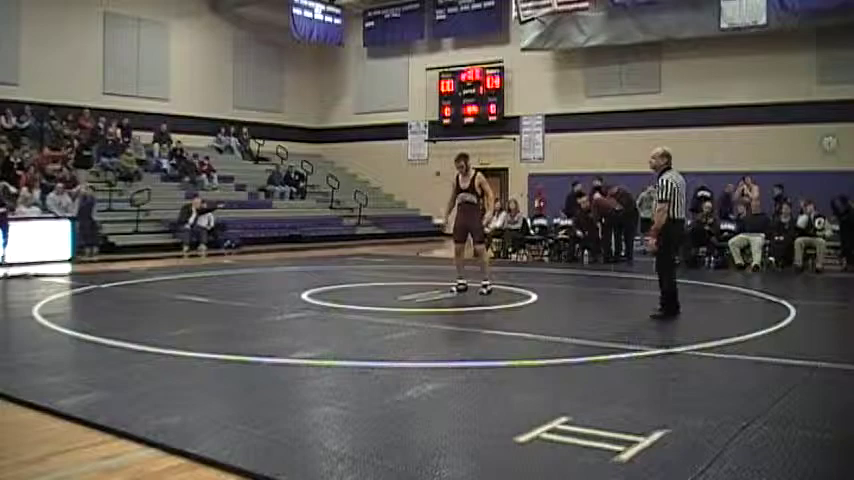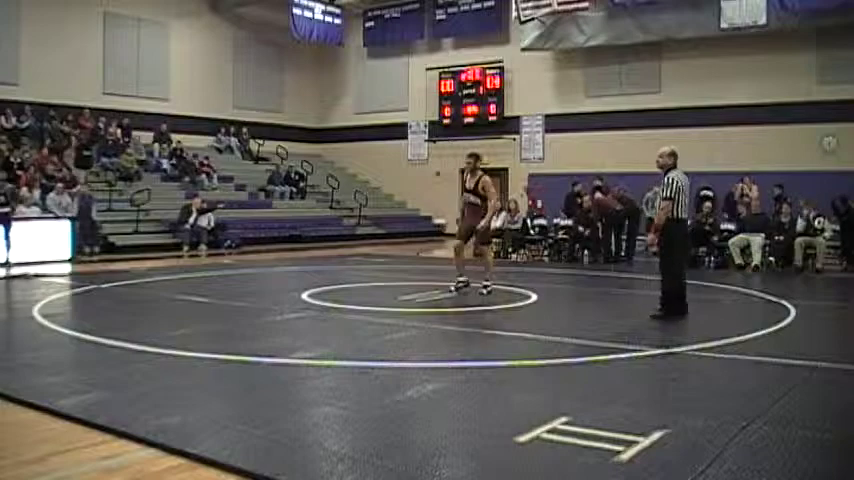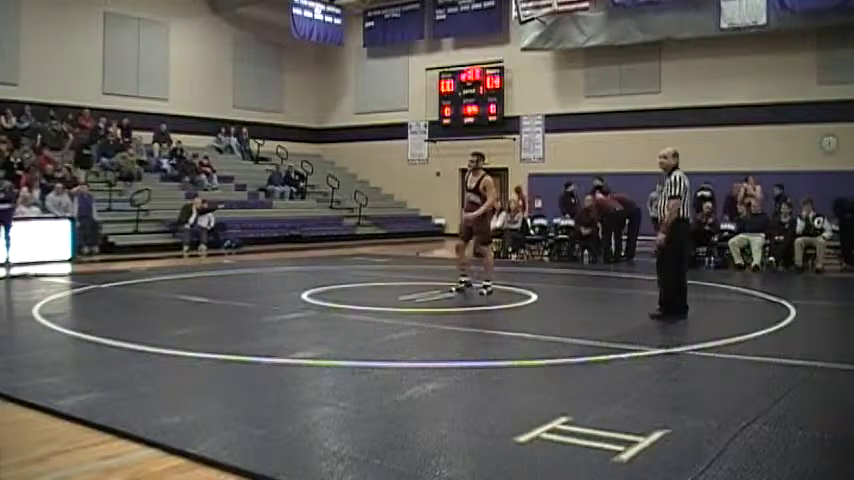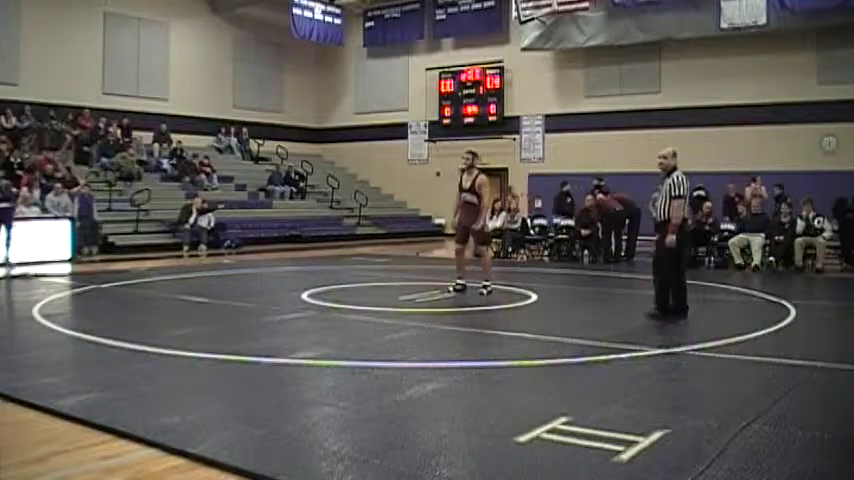
dt=0.3s
person 1, frame 1
left shoulder: (665, 180)
right shoulder: (676, 176)
left elbow: (662, 210)
left wrist: (654, 235)
left hip: (669, 228)
right hip: (677, 225)
left knee: (665, 268)
right knee: (665, 267)
left ankle: (669, 308)
right ankle: (671, 304)
person 1, frame 2
left shoulder: (670, 178)
right shoulder: (681, 176)
left elbow: (665, 208)
left wrist: (653, 231)
left hip: (671, 228)
right hip: (681, 227)
left knee: (668, 269)
right knee: (677, 269)
left ankle: (669, 309)
right ankle: (679, 307)
person 1, frame 3
left shoulder: (675, 177)
right shoulder: (676, 177)
left elbow: (673, 207)
left wrist: (662, 231)
left hip: (674, 228)
right hip: (681, 228)
left knee: (665, 268)
right knee: (678, 270)
left ankle: (668, 308)
right ankle: (680, 308)
person 1, frame 4
left shoulder: (676, 178)
right shoulder: (668, 179)
left elbow: (678, 207)
left wrist: (672, 232)
left hip: (671, 229)
right hip: (669, 229)
left knee: (662, 268)
right knee: (676, 270)
left ankle: (663, 308)
right ankle: (680, 308)
person 2, frame 1
left shoulder: (478, 177)
right shoulder: (456, 178)
left elbow: (490, 195)
right elbow: (452, 199)
left wrist: (490, 211)
right wrist: (446, 216)
left hip: (475, 216)
right hip: (460, 216)
left knee: (480, 249)
right knee: (458, 249)
left ankle: (486, 282)
right ankle: (461, 282)
person 2, frame 2
left shoulder: (485, 180)
right shoulder: (466, 176)
left elbow: (493, 200)
left wrist: (486, 219)
right wrist: (461, 213)
left hip: (481, 218)
right hip: (468, 217)
left knee: (484, 250)
right knee: (457, 246)
left ankle: (488, 283)
right ankle: (461, 279)
person 2, frame 3
left shoulder: (486, 180)
right shoulder: (468, 175)
left elbow: (491, 201)
left wrist: (476, 214)
right wrist: (464, 212)
left hip: (481, 218)
right hip: (468, 217)
left knee: (484, 250)
right knee: (459, 246)
left ankle: (488, 283)
right ankle: (464, 279)
person 2, frame 4
left shoulder: (481, 178)
right shoulder: (461, 176)
left elbow: (485, 201)
left wrist: (482, 220)
right wrist: (454, 217)
left hip: (477, 218)
right hip: (463, 217)
left knee: (482, 251)
right knee: (458, 249)
left ankle: (487, 283)
right ankle: (460, 282)
